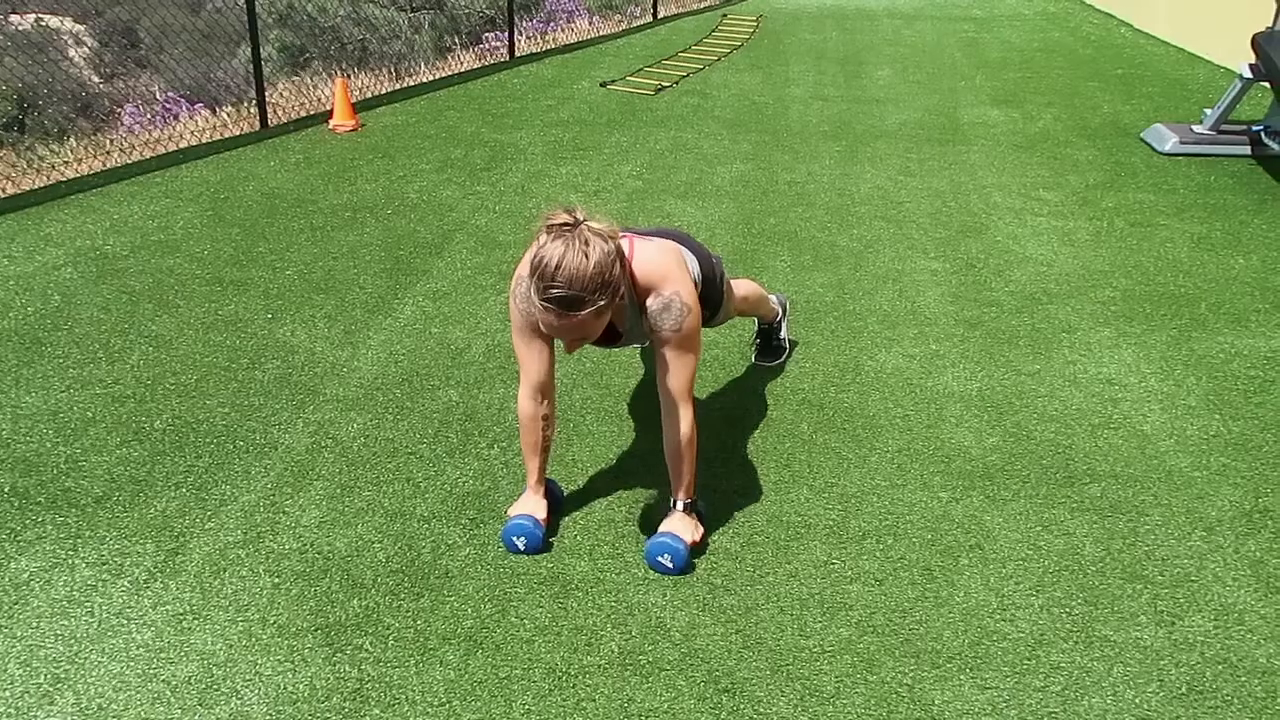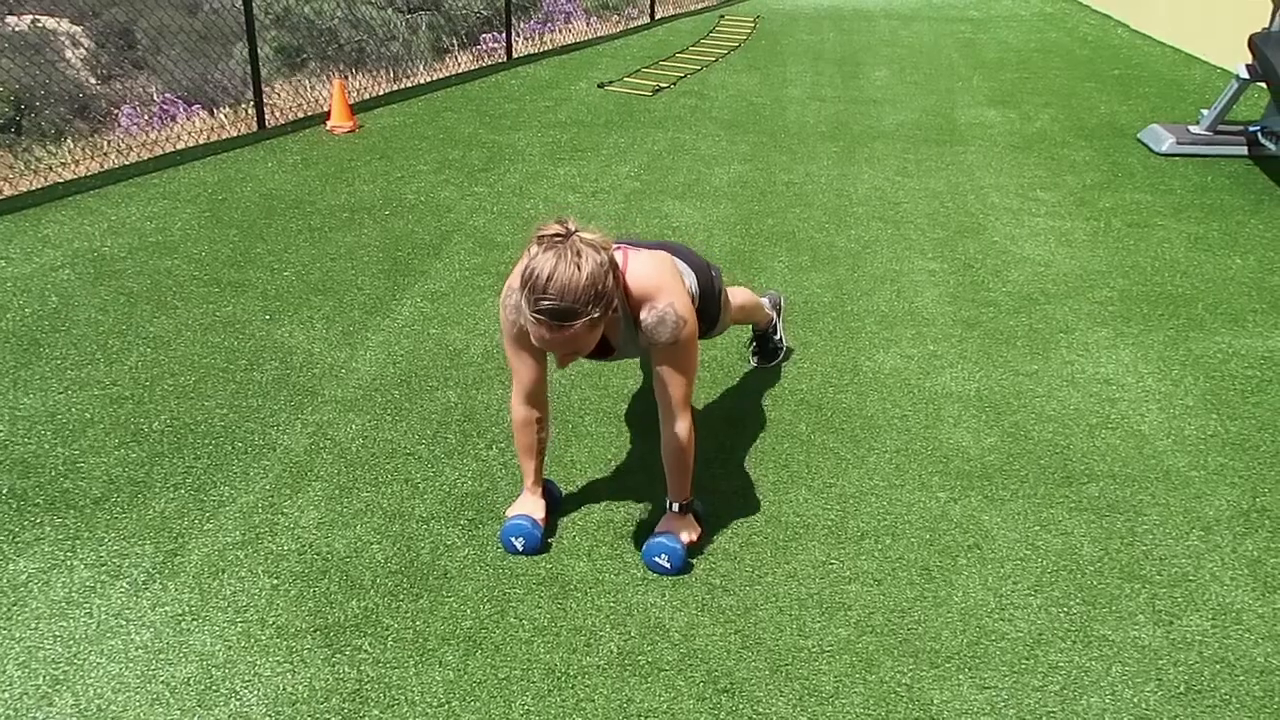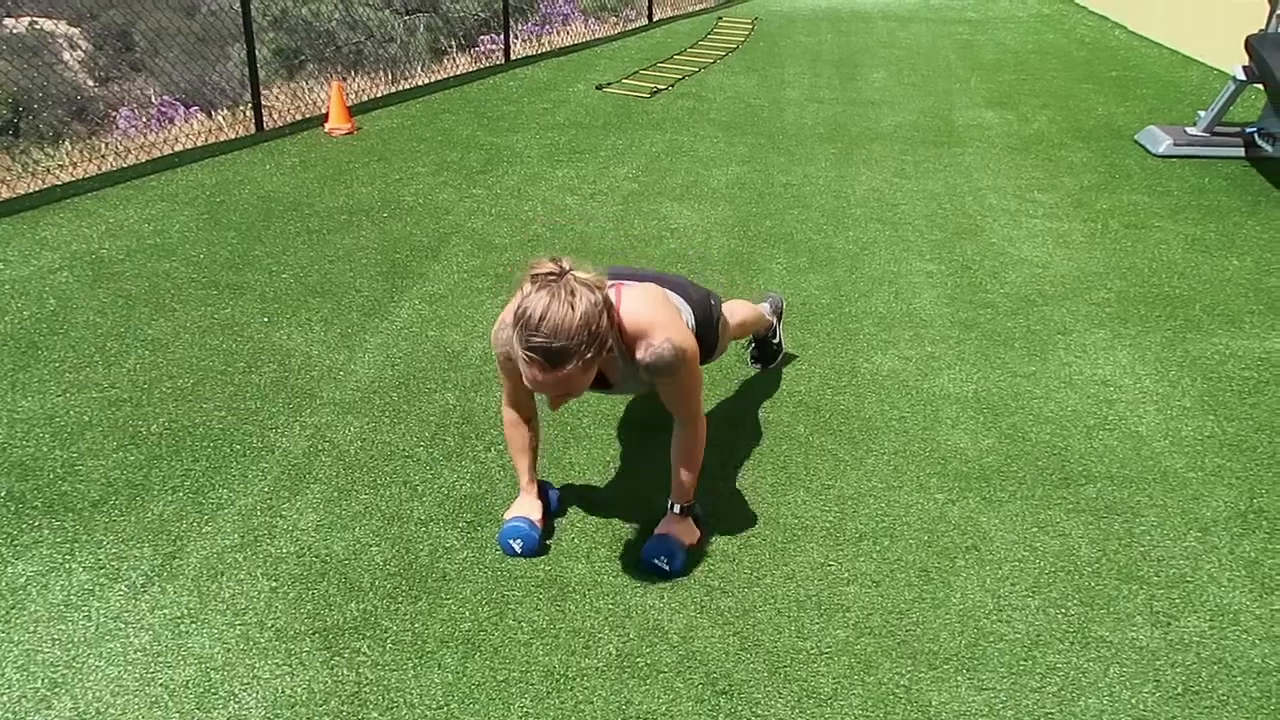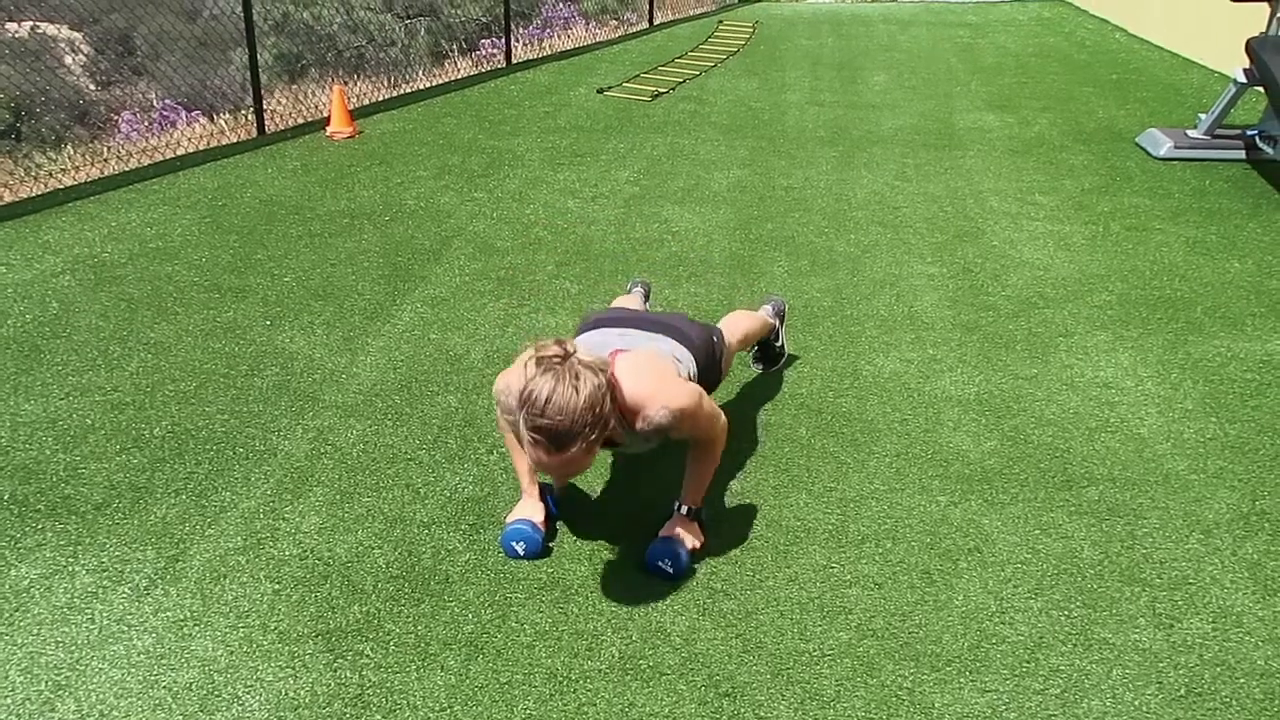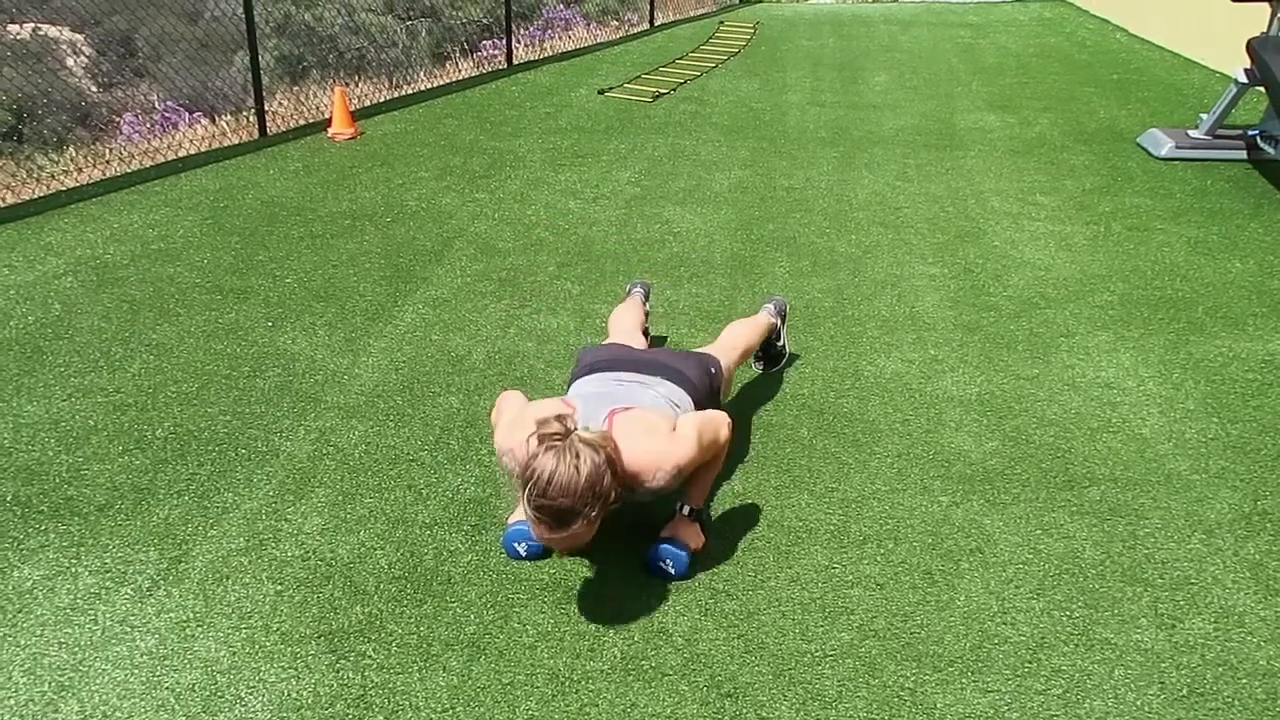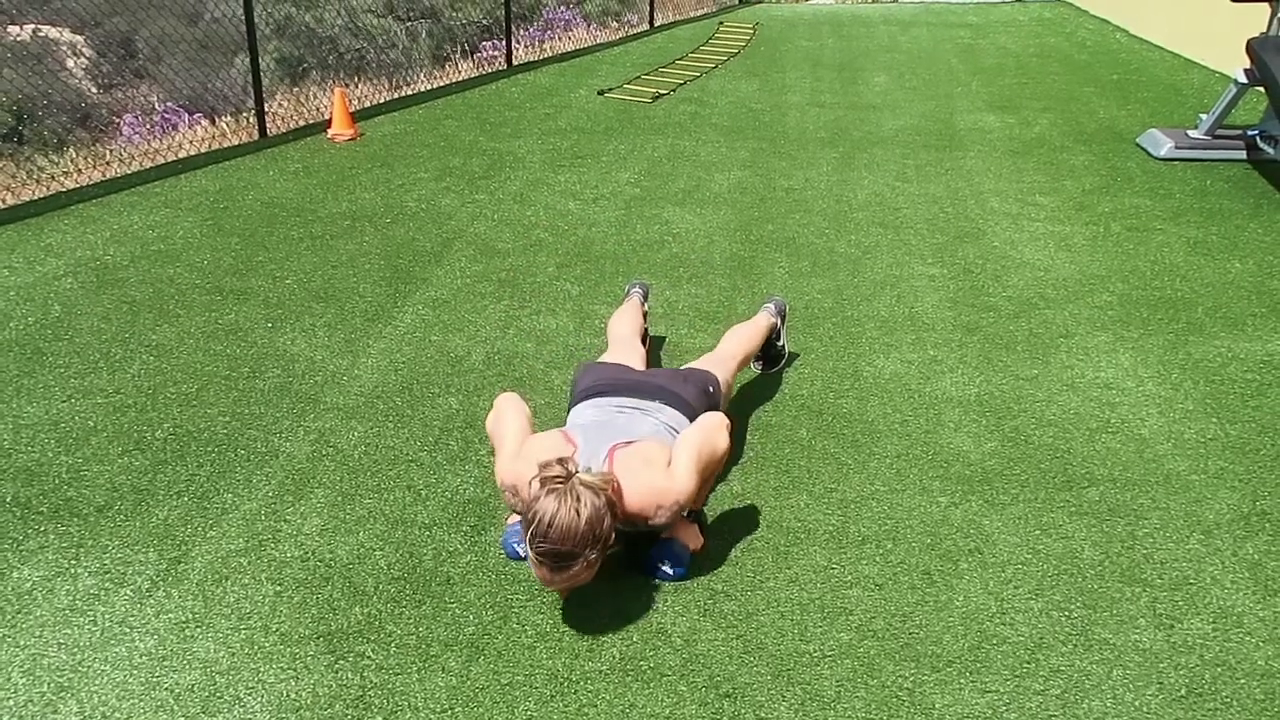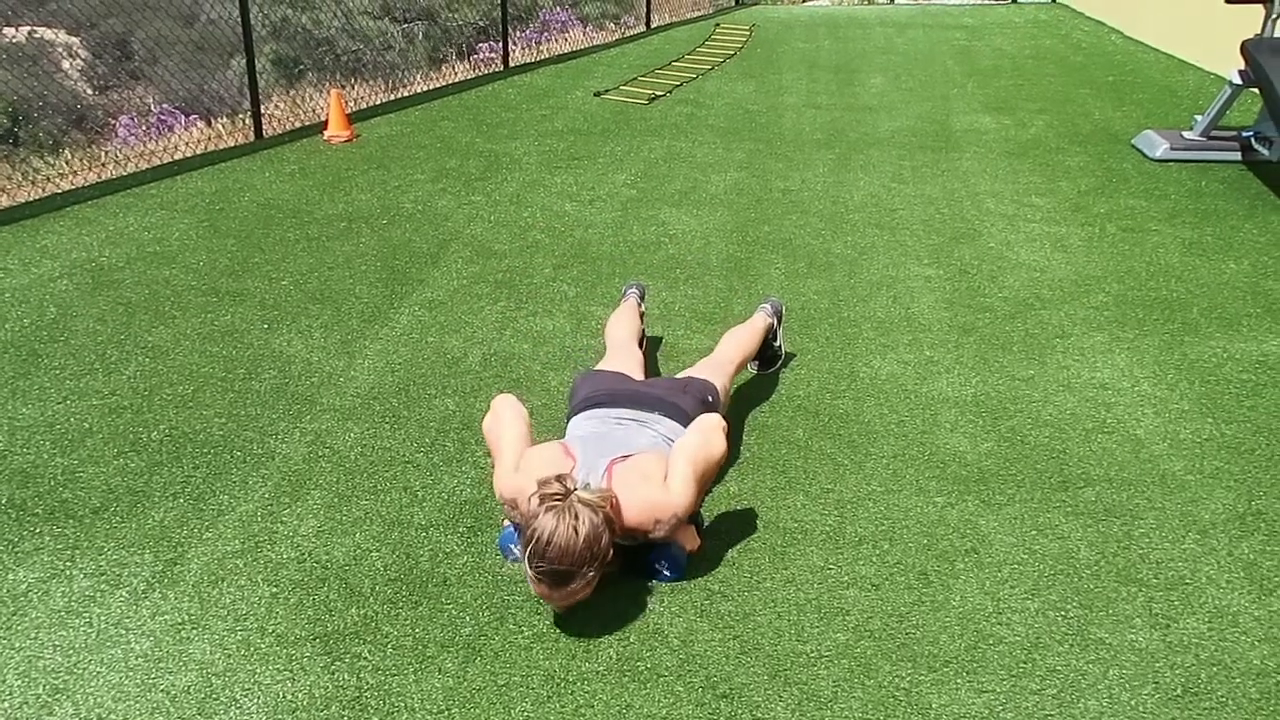
dt=0.2s
person 1, frame 1
left shoulder: (667, 294)
right shoulder: (532, 282)
left elbow: (678, 409)
right elbow: (534, 396)
left wrist: (682, 508)
right wrist: (534, 490)
left hip: (694, 270)
left knee: (734, 299)
left ankle: (772, 309)
person 1, frame 2
left shoulder: (662, 306)
right shoulder: (522, 294)
left elbow: (676, 418)
right elbow: (527, 402)
left wrist: (679, 510)
right wrist: (531, 491)
left hip: (690, 277)
left knee: (729, 308)
left ankle: (767, 314)
person 1, frame 3
left shoulder: (661, 342)
right shoulder: (513, 331)
left elbow: (690, 425)
right elbow: (516, 410)
left wrist: (680, 512)
right wrist: (528, 493)
left hip: (684, 303)
right hip: (620, 290)
left knee: (730, 323)
left ankle: (766, 316)
person 1, frame 4
left shoulder: (660, 404)
right shoulder: (514, 390)
left elbow: (714, 431)
left wrist: (687, 513)
right wrist: (530, 496)
left hip: (680, 345)
right hip: (602, 328)
left knee: (729, 338)
left ankle: (769, 317)
right ankle: (637, 296)
person 1, frame 5
left shoulder: (659, 462)
right shoulder: (519, 450)
left elbow: (721, 428)
right elbow: (506, 404)
left wrist: (690, 514)
right wrist: (527, 503)
left hip: (675, 382)
right hip: (598, 368)
left knee: (726, 351)
right knee: (622, 338)
left ankle: (770, 317)
right ankle: (637, 297)
person 1, frame 6
left shoulder: (658, 500)
right shoulder: (521, 480)
left elbow: (718, 428)
right elbow: (506, 403)
left hip: (676, 402)
right hip: (599, 389)
left knee: (725, 359)
right knee: (622, 349)
left ankle: (769, 317)
right ankle: (636, 299)
person 1, frame 7
left shoulder: (655, 512)
right shoulder: (521, 494)
left elbow: (714, 427)
right elbow: (503, 404)
left hip: (677, 413)
right hip: (598, 399)
left knee: (721, 363)
right knee: (620, 353)
left ankle: (765, 317)
right ankle: (633, 300)
